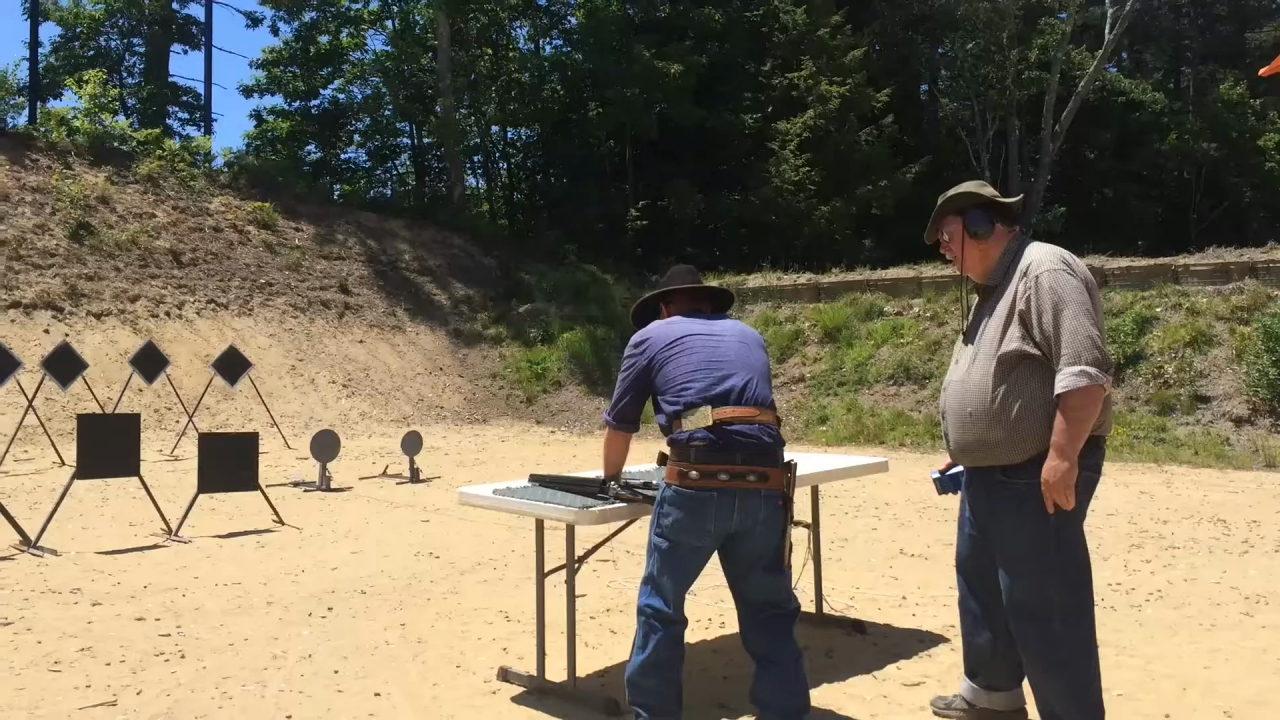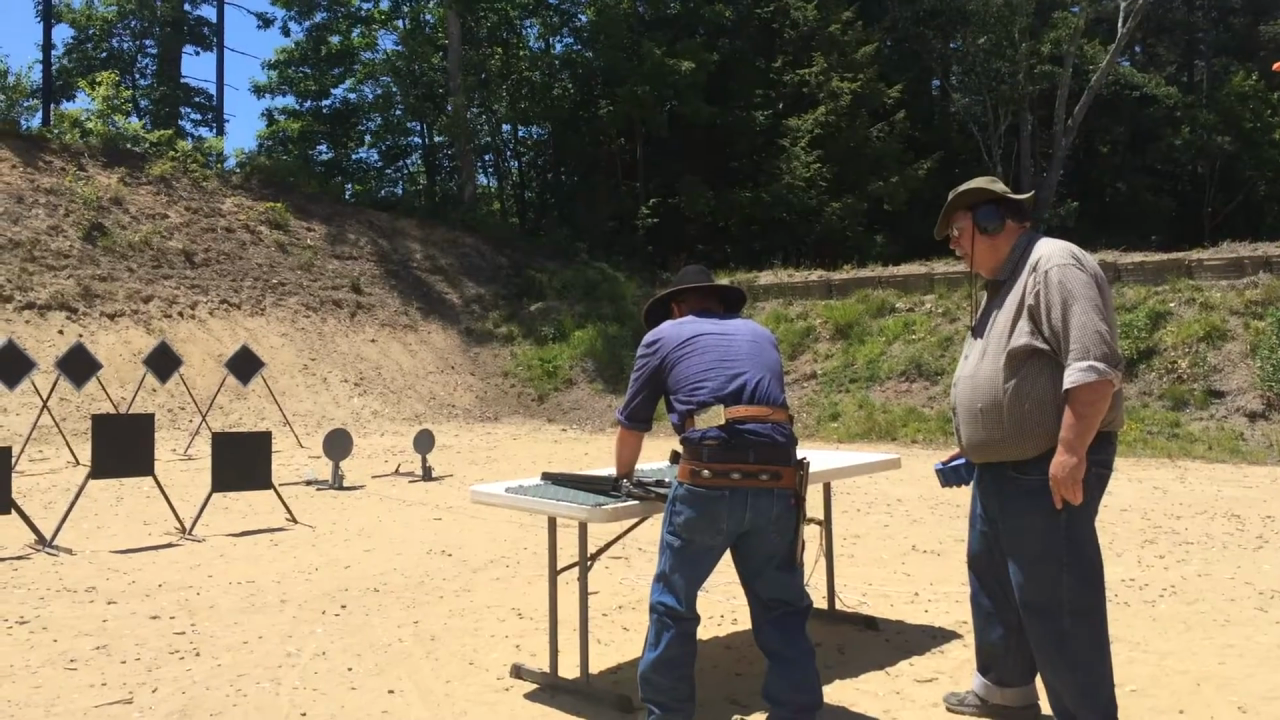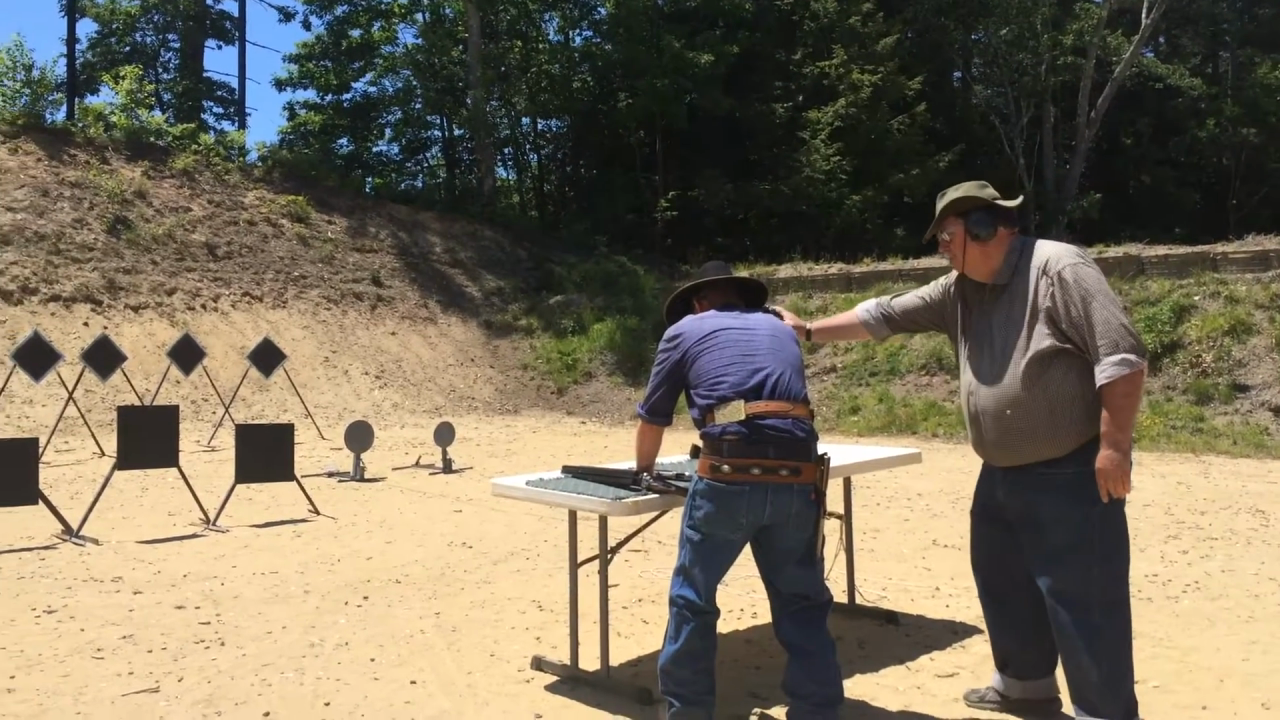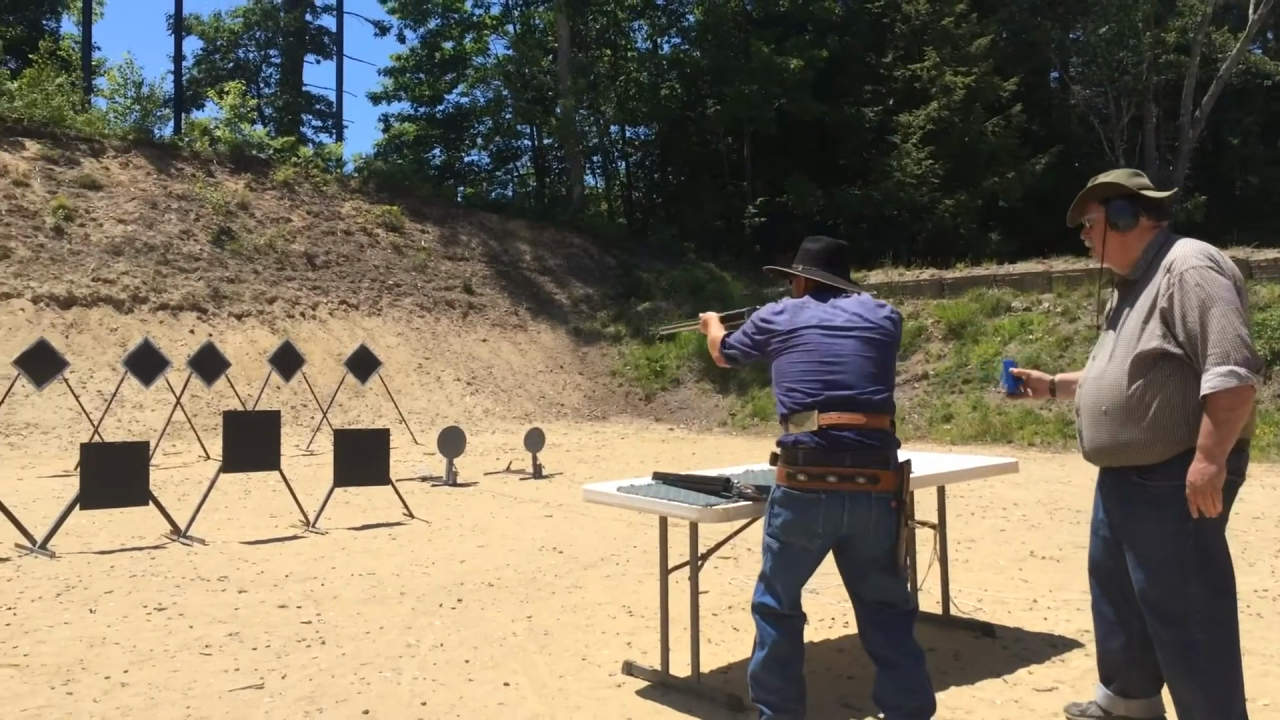
dt=1s
person 1, frame 1
left shoulder: (1045, 271)
right shoulder: (995, 286)
left elbow: (1085, 371)
left wrist: (1062, 458)
right wrist: (966, 452)
left hip: (1038, 474)
right hip: (990, 473)
left knee: (1042, 603)
right knee: (981, 584)
person 1, frame 2
left shoulder: (1055, 266)
right shoulder: (1003, 281)
left elbow: (1094, 366)
left wrist: (1070, 453)
right wrist: (974, 447)
left hip: (1049, 470)
right hip: (1000, 468)
left knee: (1054, 598)
right knee: (992, 579)
person 1, frame 3
left shoulder: (1060, 268)
right shoulder: (961, 289)
left elbow: (1122, 357)
right elbow: (886, 315)
left wrist: (1113, 446)
right wrist: (810, 330)
left hip: (1071, 470)
right hip: (1004, 471)
left knee: (1079, 593)
right knee: (1002, 580)
person 1, frame 4
left shoulder: (1189, 268)
right shoulder: (1131, 283)
left elbow: (1233, 370)
left wrist: (1210, 459)
right wrist: (1052, 384)
left hip: (1176, 481)
right hip: (1122, 478)
left knee: (1182, 609)
right knee: (1116, 592)
person 2, frame 1
left shoulder: (651, 336)
right shoulder: (748, 335)
left elbow: (619, 425)
left wrist: (611, 480)
left hip: (696, 485)
right hip: (763, 483)
left knee: (660, 609)
right knee: (770, 611)
person 2, frame 2
left shoulder: (662, 337)
right shoulder: (760, 334)
left elbow: (631, 424)
left wrist: (623, 477)
left hip: (708, 483)
right hip: (775, 481)
left knee: (672, 606)
right knee: (782, 608)
person 2, frame 3
left shoulder: (684, 331)
right shoulder: (780, 328)
left elbow: (652, 417)
left wrist: (643, 469)
left hip: (728, 476)
right hip: (796, 475)
left knee: (692, 598)
right knee: (802, 602)
person 2, frame 4
left shoulder: (778, 317)
right shoulder: (884, 316)
left elbow: (725, 354)
left wrist: (712, 326)
left hip: (805, 484)
right hip: (876, 484)
left knee: (777, 607)
right knee: (887, 611)
